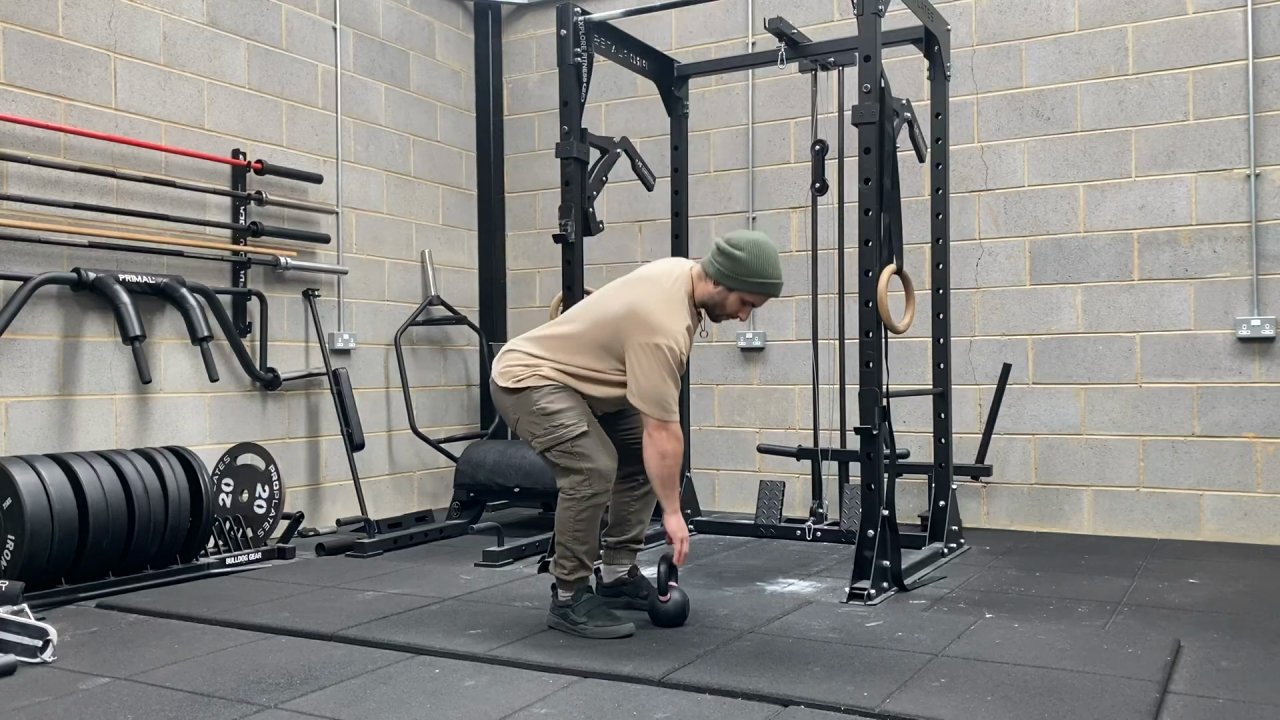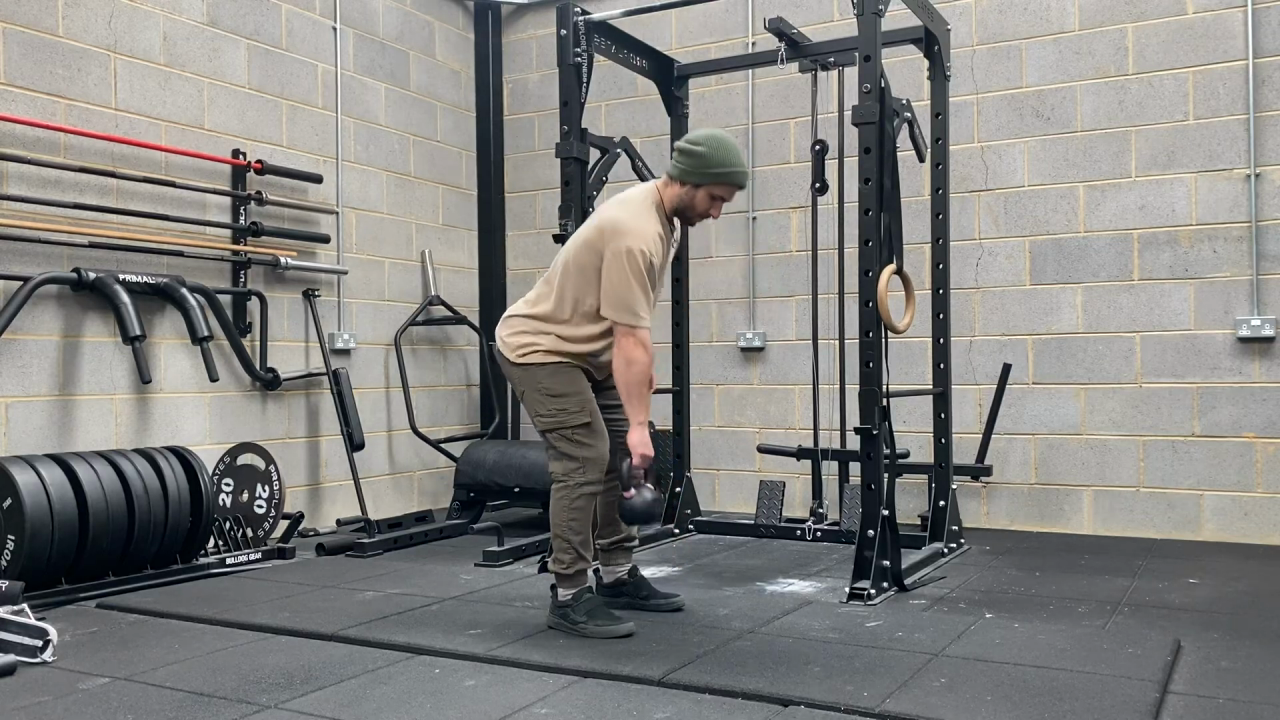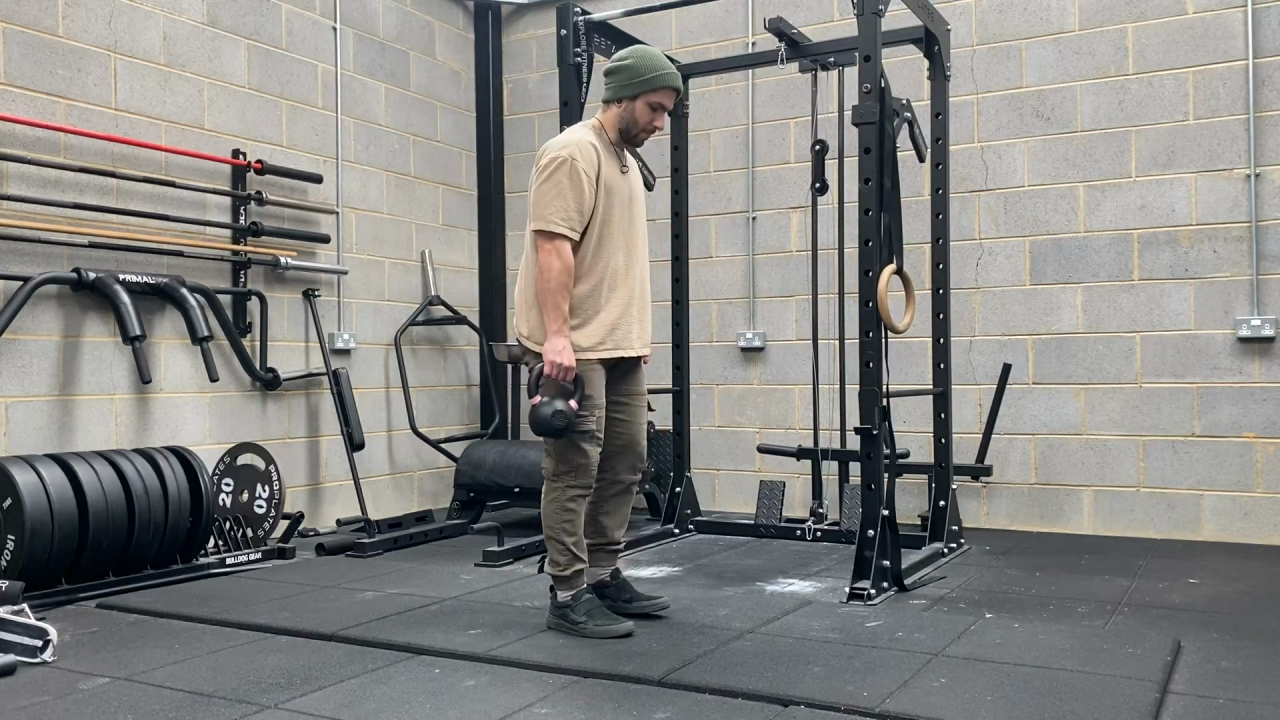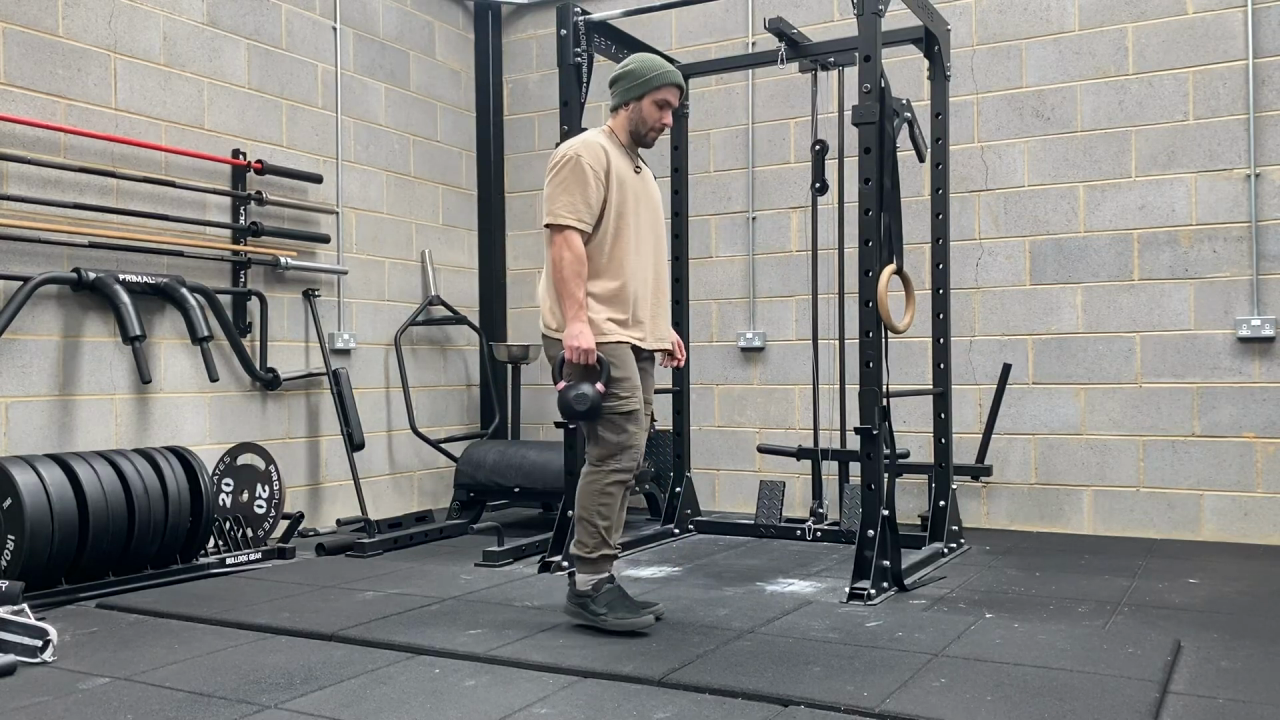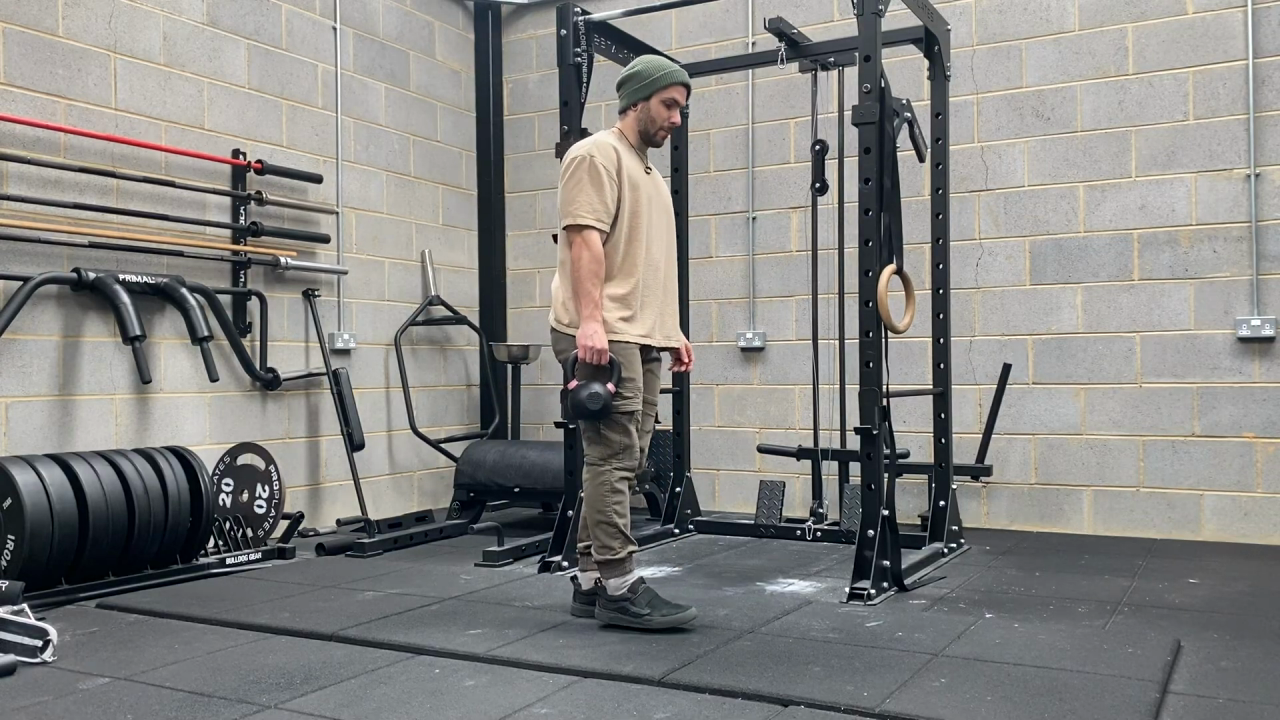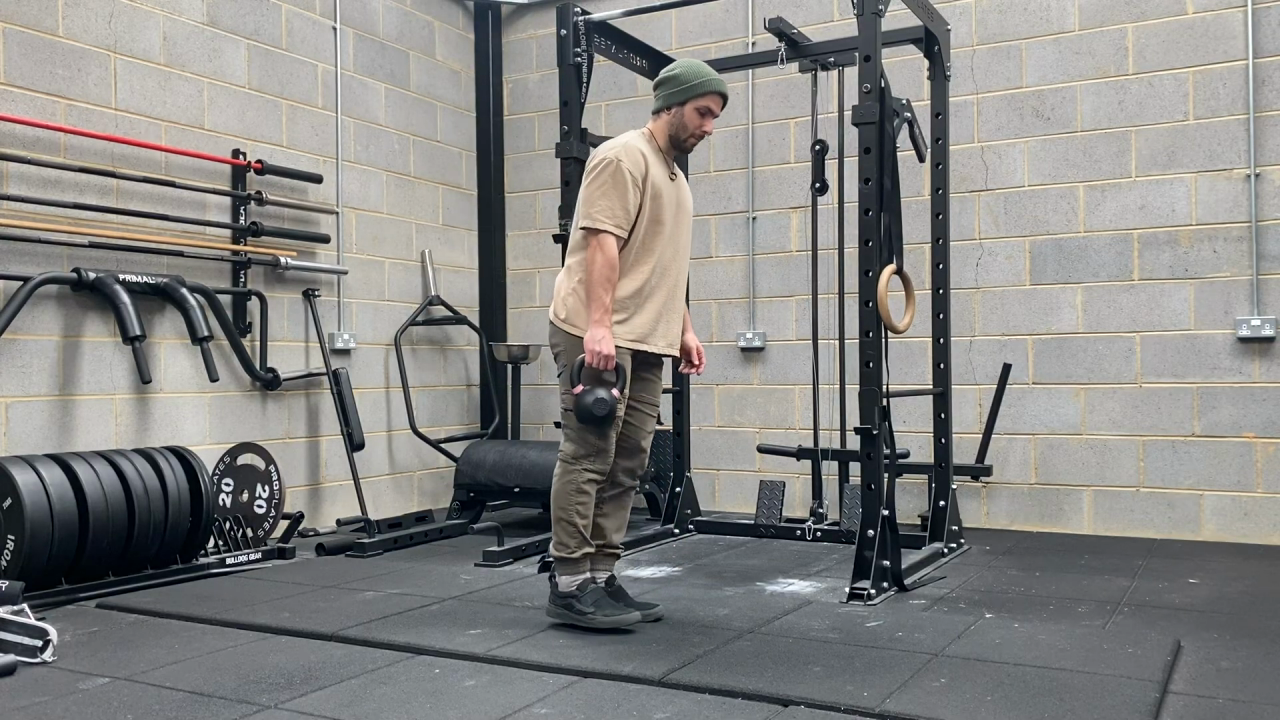
dt=0.7s
person 1, frame 1
left shoulder: (684, 273)
right shoulder: (662, 329)
right elbow: (662, 431)
right wrist: (673, 513)
left hip: (576, 375)
right hip: (526, 378)
left knee: (643, 460)
right knee: (592, 468)
left ankle: (616, 575)
right ankle: (570, 596)
person 1, frame 2
left shoulder: (659, 209)
right shoulder: (636, 234)
right elbow: (631, 341)
right wrist: (639, 427)
left hip: (584, 346)
right hip: (538, 347)
left knee: (621, 457)
right knee: (585, 460)
left ankle: (616, 575)
right ankle: (569, 595)
person 1, frame 3
left shoulder: (624, 161)
right shoulder: (574, 154)
right elbow: (554, 248)
left wrist: (635, 331)
right wrist: (556, 336)
left hip: (620, 345)
right hip: (573, 347)
left knee: (625, 463)
right knee: (574, 470)
left ankle: (602, 577)
right ankle: (569, 596)
person 1, frame 4
left shoulder: (640, 170)
right shoulder: (586, 154)
right elbow: (566, 239)
left wrist: (662, 326)
right wrist: (575, 322)
left hip: (634, 336)
right hip: (595, 334)
left knee: (622, 459)
right knee: (613, 451)
left ankle: (597, 579)
right ankle: (588, 582)
person 1, frame 5
left shoulder: (648, 172)
right shoulder: (596, 155)
right elbow: (585, 240)
left wrist: (671, 329)
right wrist: (591, 321)
left hip: (641, 337)
right hip: (602, 335)
left knee: (623, 459)
right knee: (613, 457)
left ankle: (592, 581)
right ankle: (619, 587)
person 1, frame 6
left shoulder: (673, 174)
right shoulder: (622, 157)
right elbow: (601, 245)
left wrist: (684, 328)
right wrist: (598, 326)
left hip: (644, 340)
right hip: (599, 335)
left knee: (627, 463)
right knee: (588, 455)
left ankle: (599, 575)
right ankle: (569, 583)
